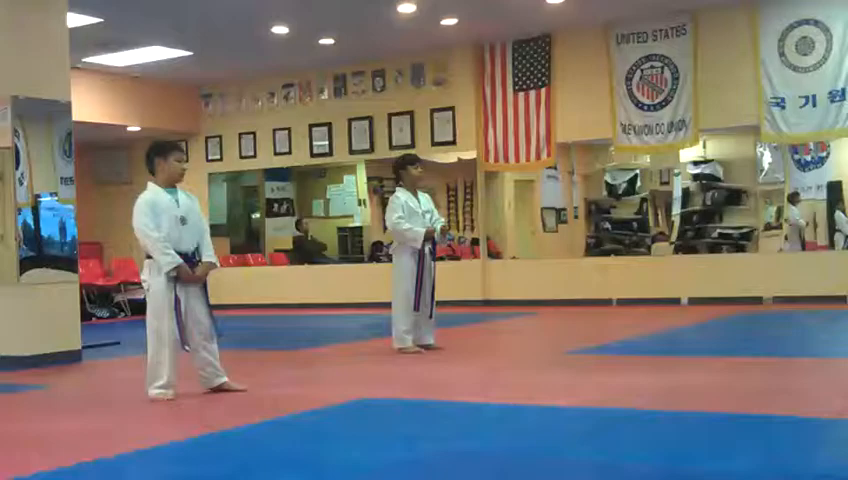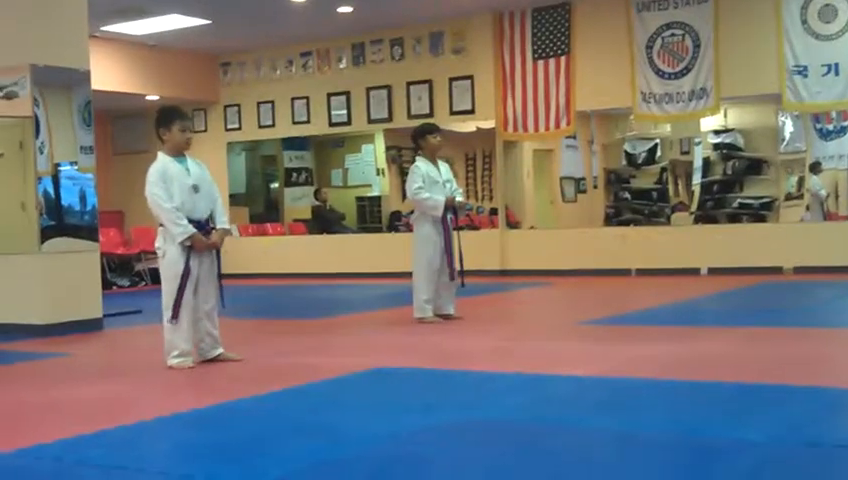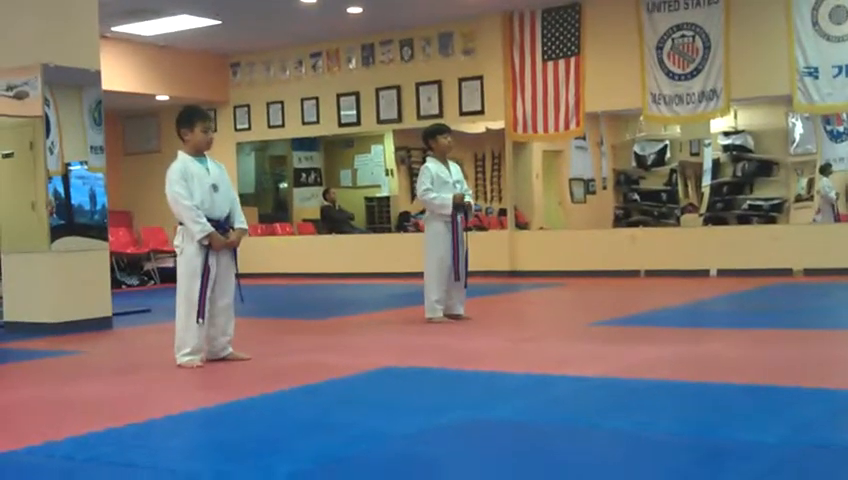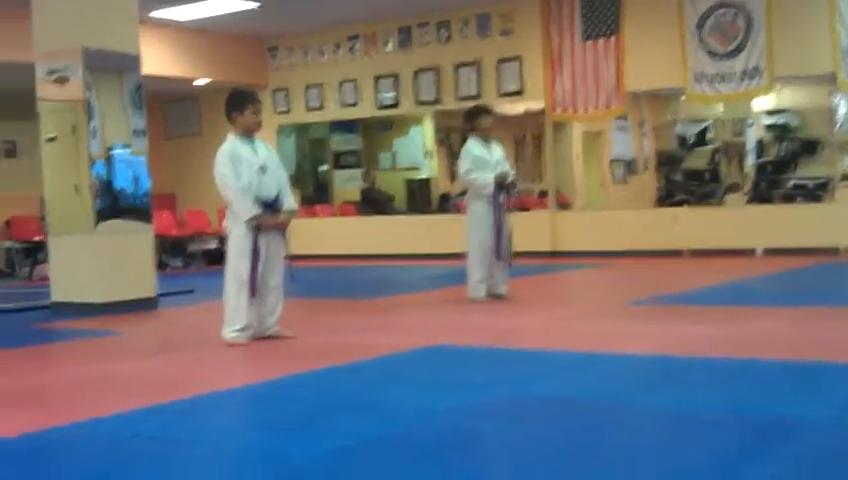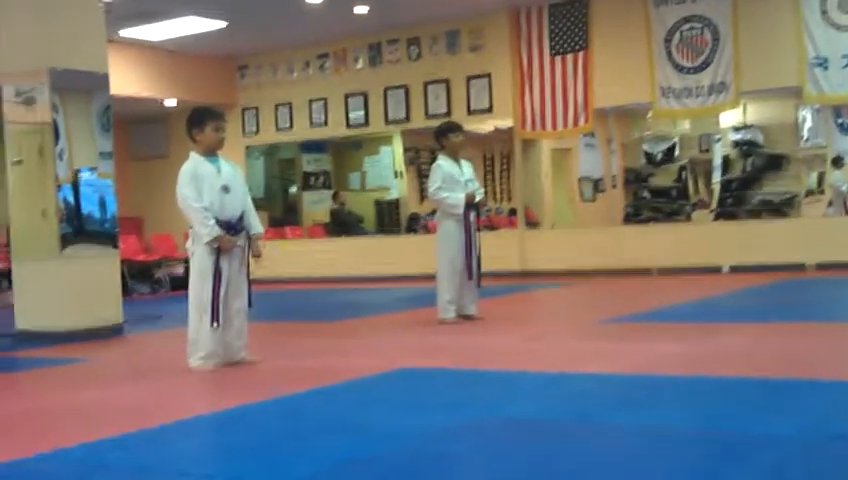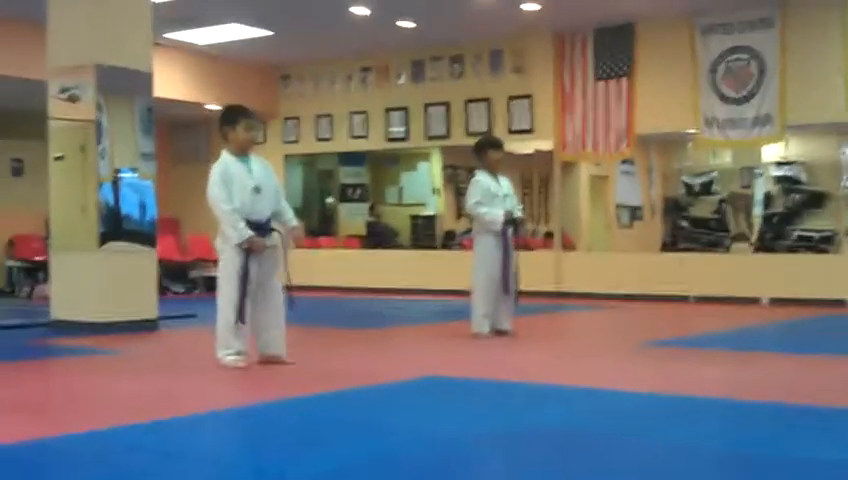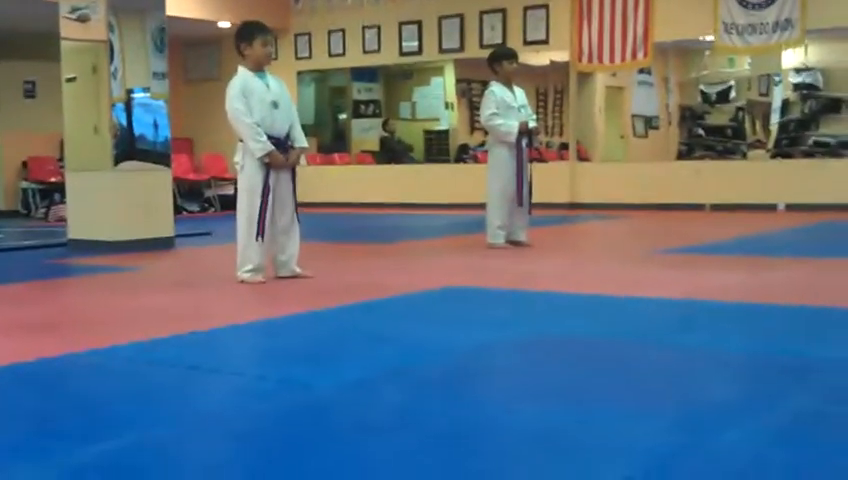
dt=0.7s
person 1, frame 1
left shoulder: (189, 200)
right shoulder: (147, 200)
left elbow: (203, 232)
right elbow: (152, 239)
left wrist: (206, 262)
right wrist: (178, 267)
left hip: (193, 271)
right hip: (163, 273)
left knee: (203, 328)
right knee: (163, 333)
left ankle: (215, 379)
right ankle: (161, 387)
person 1, frame 2
left shoulder: (199, 167)
right shoulder: (158, 170)
left elbow: (215, 199)
right elbow: (164, 209)
left wrist: (221, 230)
right wrist: (192, 236)
left hip: (206, 240)
right hip: (177, 243)
left knee: (207, 300)
right knee: (179, 301)
left ankle: (210, 350)
right ankle: (180, 355)
person 1, frame 3
left shoulder: (217, 167)
right shoulder: (178, 169)
left elbow: (232, 199)
right elbow: (184, 207)
left wrist: (238, 229)
right wrist: (210, 234)
left hip: (224, 239)
right hip: (195, 240)
left knee: (223, 297)
right knee: (192, 297)
left ankle: (220, 348)
right ankle: (189, 353)
person 1, frame 4
left shoulder: (266, 149)
right shoulder: (228, 151)
left elbow: (281, 180)
right elbow: (231, 188)
left wrist: (286, 210)
right wrist: (257, 216)
left hip: (273, 221)
right hip: (245, 222)
left knee: (272, 276)
right knee: (242, 276)
left ankle: (266, 326)
right ankle: (236, 329)
person 1, frame 5
left shoulder: (231, 168)
right shoulder: (190, 169)
left elbow: (246, 203)
right elbow: (192, 208)
left wrist: (255, 235)
right wrist: (217, 236)
left hip: (236, 241)
right hip: (208, 243)
left knee: (237, 300)
right knee: (205, 300)
left ankle: (234, 352)
right ankle: (202, 356)
person 1, frame 6
left shoulder: (263, 166)
right shoulder: (221, 169)
left elbow: (277, 199)
right elbow: (222, 208)
left wrist: (291, 224)
right wrist: (247, 238)
left hip: (267, 240)
right hip: (237, 243)
left knee: (271, 296)
right knee: (234, 298)
left ankle: (271, 350)
right ankle: (231, 352)
person 1, frame 7
left shoulder: (277, 83)
right shoulder: (238, 84)
left elbow: (292, 116)
right elbow: (243, 123)
left wrist: (297, 147)
right wrist: (269, 152)
left hip: (283, 155)
right hip: (255, 157)
left knee: (286, 213)
right knee: (253, 213)
left ankle: (286, 266)
right ankle: (249, 269)
person 2, frame 1
left shoulder: (425, 198)
right shoulder: (398, 199)
left elbow: (436, 219)
right elbow: (395, 225)
left wrist: (440, 229)
right wrist: (422, 233)
left hip: (425, 253)
right hip: (406, 253)
left knee: (427, 297)
right knee: (406, 297)
left ankle: (424, 339)
right ankle: (404, 341)
person 2, frame 2
left shoulder: (444, 167)
right shoulder: (418, 168)
left elbow: (454, 189)
right elbow: (415, 194)
left wrist: (458, 201)
right wrist: (442, 202)
left hip: (444, 222)
right hip: (427, 222)
left knee: (447, 266)
right knee: (427, 266)
left ankle: (444, 308)
right ankle: (424, 311)
person 2, frame 3
left shoulder: (455, 168)
right shoulder: (428, 168)
left elbow: (466, 191)
right elbow: (424, 195)
left wrist: (467, 202)
right wrist: (451, 200)
left hip: (455, 222)
right hip: (438, 223)
left knee: (458, 266)
right knee: (438, 266)
left ankle: (454, 308)
right ankle: (435, 311)
person 2, frame 4
left shoulder: (497, 147)
right shoulder: (470, 148)
left elbow: (506, 171)
right elbow: (465, 175)
left wrist: (508, 180)
right wrist: (492, 179)
left hip: (497, 202)
right hip: (480, 202)
left knee: (499, 244)
right knee: (480, 246)
left ankle: (497, 287)
right ankle: (478, 290)
person 2, frame 5
left shoulder: (466, 166)
right shoulder: (439, 166)
left elbow: (476, 189)
right elbow: (434, 194)
left wrist: (479, 199)
right wrist: (462, 199)
left hip: (467, 221)
right hip: (450, 221)
left knee: (470, 265)
right knee: (450, 266)
left ankle: (466, 308)
right ankle: (447, 312)
person 2, frame 6
left shoulder: (505, 181)
right shoulder: (478, 181)
left elbow: (514, 206)
right elbow: (472, 207)
left wrist: (516, 216)
right wrist: (499, 217)
left hip: (505, 236)
right hip: (487, 236)
left knee: (506, 280)
right knee: (486, 280)
left ankle: (501, 323)
right ankle: (481, 326)
person 2, frame 7
left shoulder: (519, 92)
right shoulder: (492, 92)
left elbow: (529, 116)
right elbow: (488, 119)
left wrist: (531, 127)
right wrist: (515, 128)
left hip: (519, 147)
right hip: (501, 147)
left knee: (521, 191)
right knee: (501, 191)
left ankle: (516, 234)
right ankle: (496, 237)
